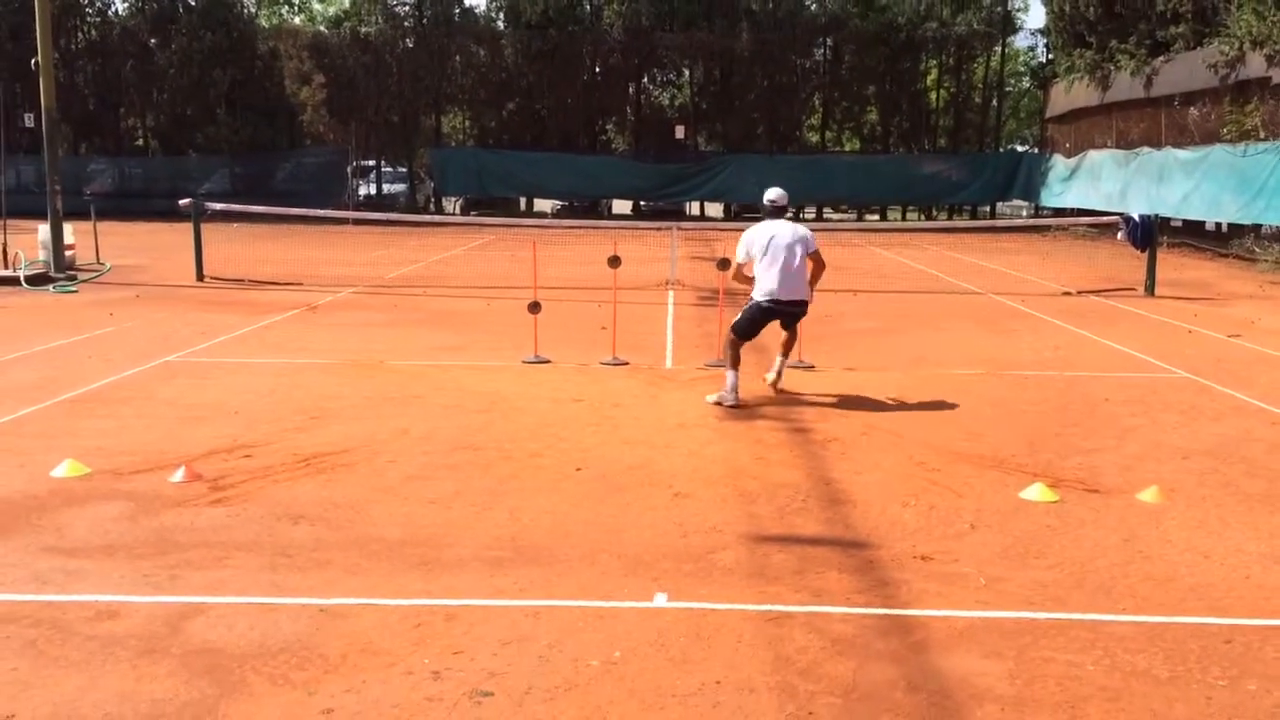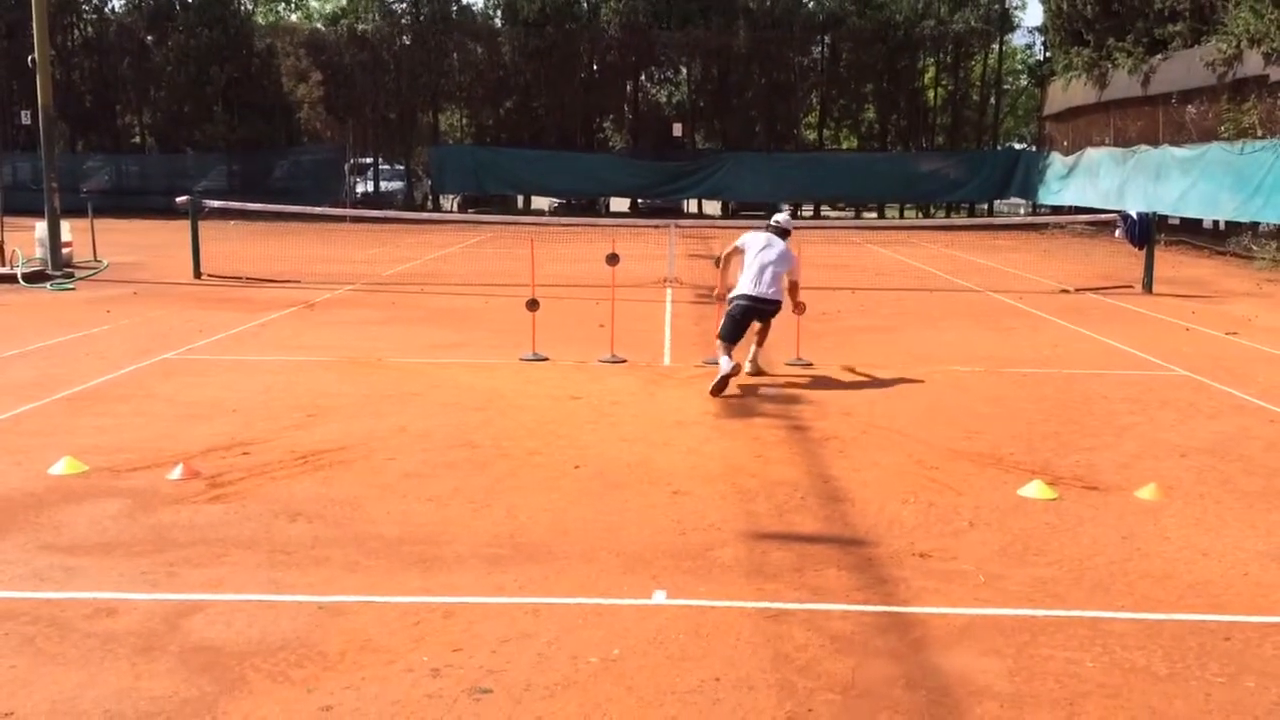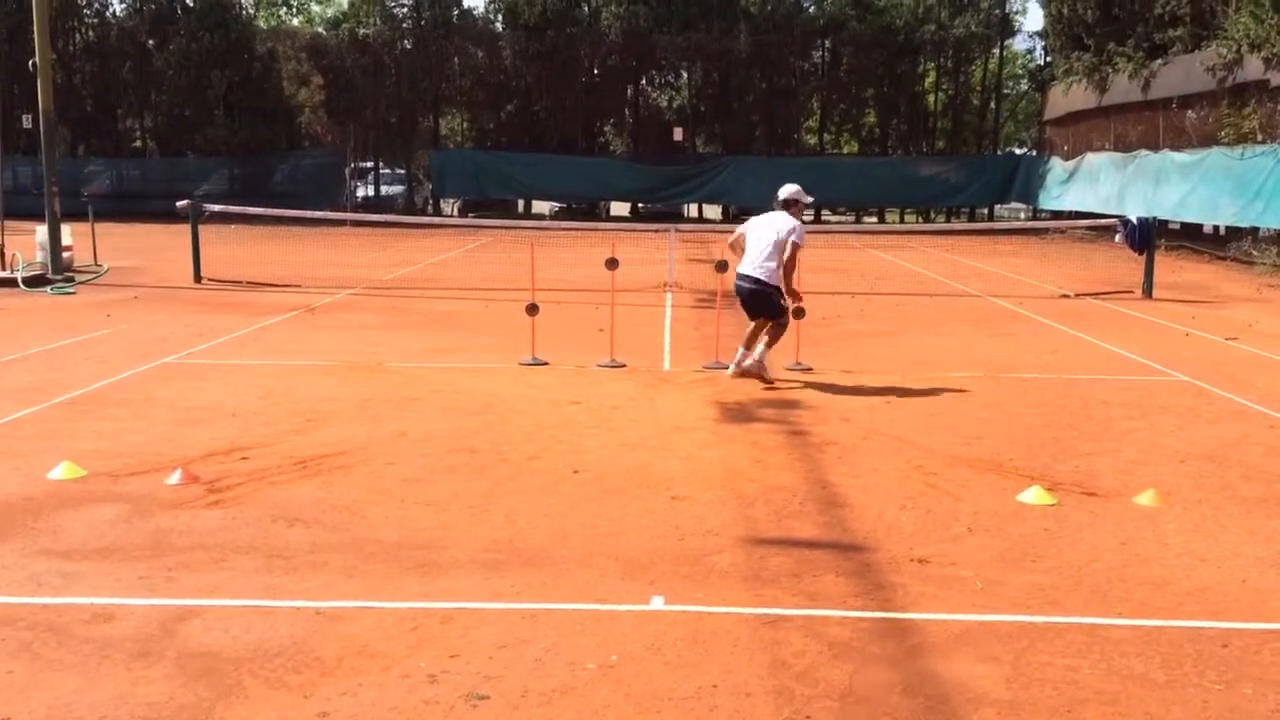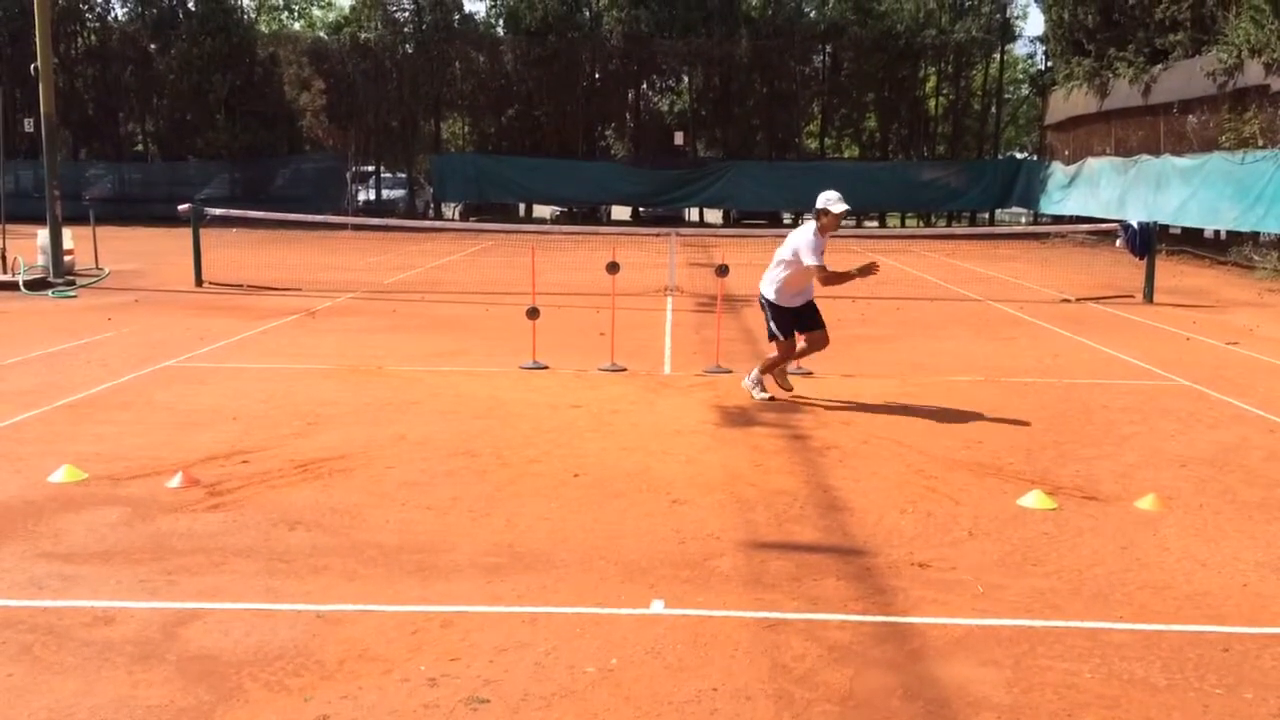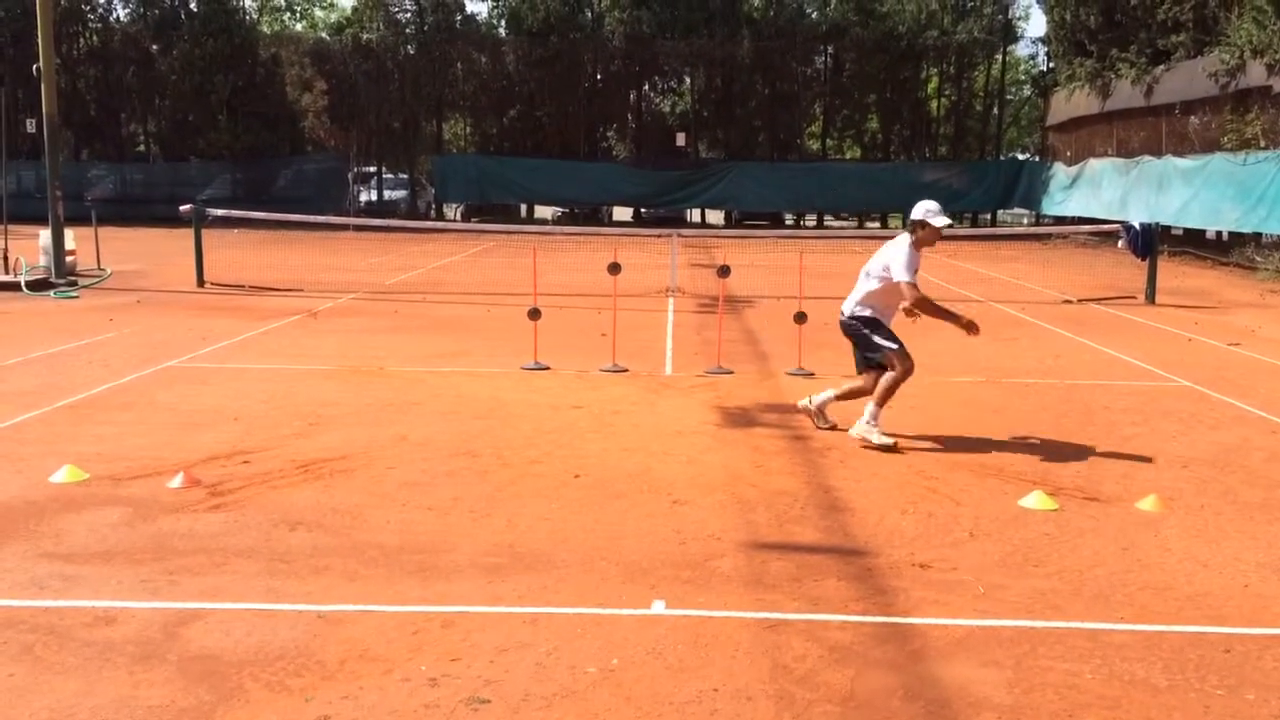
dt=0.4s
person 1, frame 1
left shoulder: (751, 234)
right shoulder: (802, 231)
left elbow: (736, 275)
right elbow: (819, 264)
right wrist: (810, 286)
left hip: (764, 299)
right hip: (797, 301)
left knee: (732, 341)
right knee: (790, 327)
left ankle: (730, 392)
right ankle: (776, 373)
person 1, frame 2
left shoulder: (752, 236)
right shoulder: (789, 255)
left elbow: (725, 256)
right elbow: (793, 288)
left wrist: (721, 287)
right wrist: (795, 302)
left hip: (743, 298)
right hip: (772, 301)
left knee: (723, 345)
right knee: (764, 319)
left ankle: (727, 366)
right ankle: (752, 362)
person 1, frame 3
left shoulder: (759, 219)
right shoulder: (794, 225)
left elbow: (732, 242)
right elbow: (789, 259)
right wrist: (789, 288)
left hip: (742, 279)
right hip: (763, 283)
left knee: (760, 321)
right knee: (780, 321)
left ankle: (738, 364)
right ankle: (757, 360)
person 1, frame 4
left shoulder: (820, 233)
right shoulder: (808, 239)
right elbow: (823, 278)
right wrist: (856, 273)
left hip: (799, 296)
right hip: (775, 298)
left knee: (820, 340)
right knee: (785, 351)
left ankle: (779, 366)
right ankle: (753, 380)
person 1, frame 5
left shoulder: (911, 248)
right shoulder: (902, 252)
right elbow: (915, 299)
left wrist: (899, 304)
right wrist: (957, 319)
left hip: (875, 319)
right hip: (859, 318)
left knee: (872, 386)
right knee: (904, 366)
left ankle: (815, 403)
right ankle: (867, 424)
